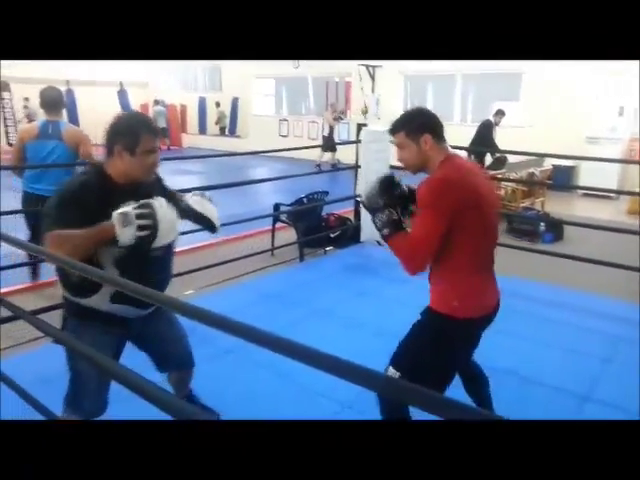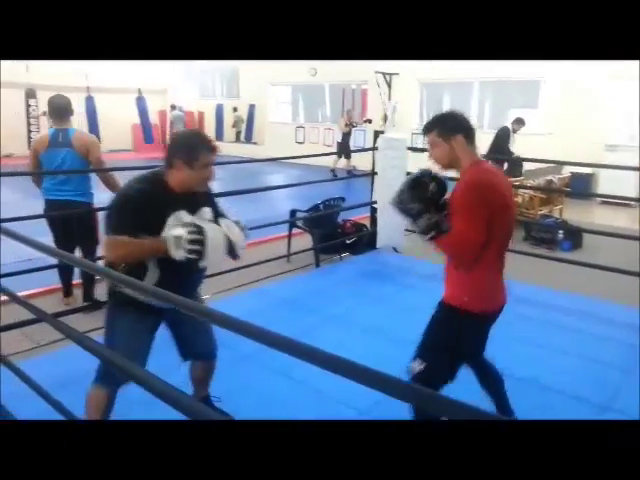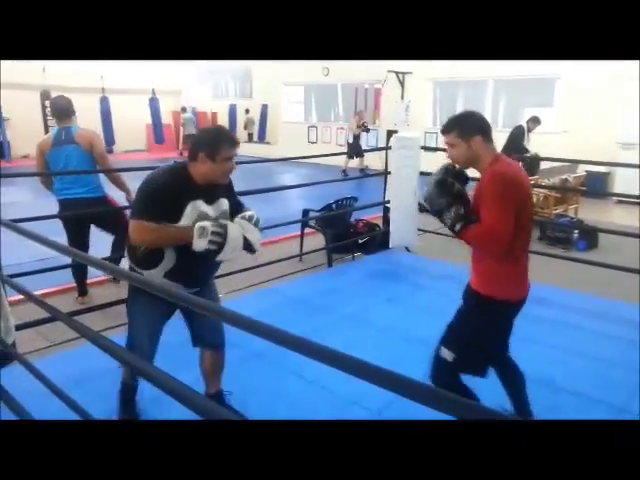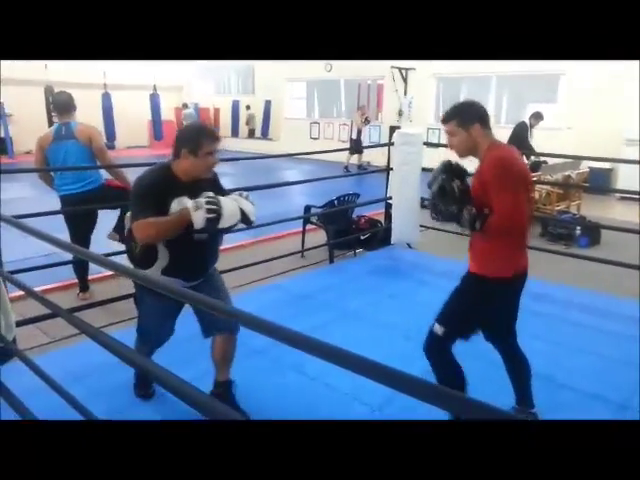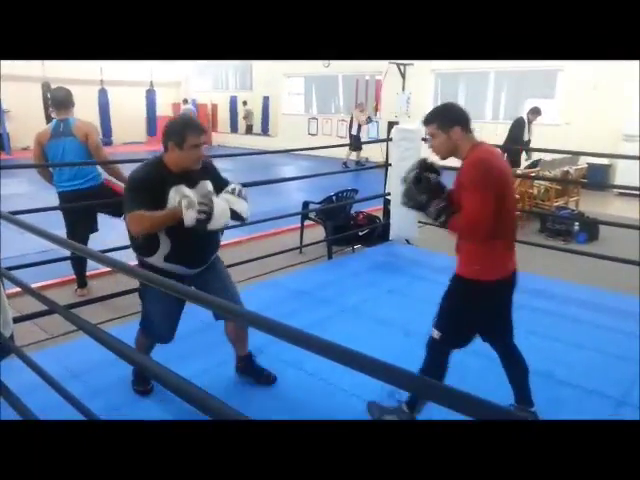
dt=0.2s
person 1, frame 1
left shoulder: (442, 183)
right shoulder: (467, 171)
left elbow: (416, 259)
left wrist: (384, 212)
right wrist: (414, 201)
left hip: (455, 306)
right hip: (483, 299)
right knee: (458, 359)
right ankle: (488, 416)
person 1, frame 2
left shoulder: (474, 185)
right shoulder: (489, 175)
left elbow: (464, 251)
left wrist: (423, 215)
right wrist: (439, 203)
left hip: (468, 301)
right hip: (487, 295)
left knee: (421, 385)
right knee: (472, 357)
right ankle: (507, 416)
person 1, frame 3
left shoulder: (499, 178)
right shoulder: (504, 171)
left elbow: (493, 241)
left wrist: (448, 211)
right wrist: (459, 199)
left hip: (494, 292)
right hip: (506, 288)
left knee: (444, 372)
right knee: (496, 354)
right ankle: (523, 415)
person 1, frame 4
left shoulder: (499, 164)
right shoulder: (500, 157)
left elbow: (512, 223)
left wrist: (463, 213)
left hip: (493, 274)
right hip: (507, 271)
left knee: (436, 344)
right knee: (505, 341)
right ankle: (525, 410)
person 1, frame 5
left shoulder: (479, 166)
right shoulder: (485, 157)
left elbow: (474, 225)
left wrist: (430, 203)
right wrist: (437, 192)
left hip: (479, 274)
right hip: (499, 271)
left knee: (439, 345)
right knee: (502, 341)
left ankle: (409, 412)
right ankle: (525, 409)
person 2, frame 1
left shoulder: (150, 181)
right shoulder: (79, 193)
left elbow: (171, 201)
right elbow: (55, 249)
left wrist: (190, 204)
right wrist: (114, 229)
left hip: (149, 306)
right hip: (96, 315)
left knee: (182, 360)
right knee: (86, 402)
left ankle: (184, 401)
person 2, frame 2
left shoulder: (199, 192)
right shoulder: (137, 195)
left elbow: (215, 222)
right elbow: (114, 249)
left wrist: (227, 229)
right wrist: (169, 244)
left hip: (182, 295)
right hip: (135, 300)
left knee: (205, 351)
right knee: (113, 374)
left ankle: (201, 405)
person 2, frame 3
left shoulder: (222, 183)
right shoulder: (162, 183)
left elbow: (236, 215)
right elbow: (138, 233)
left wrist: (247, 222)
right wrist: (193, 234)
left hip: (199, 282)
right hip: (153, 284)
left knee: (214, 341)
right knee: (139, 351)
left ankle: (214, 400)
right ankle: (128, 392)
person 2, frame 4
left shoulder: (208, 178)
right shoulder: (150, 183)
left elbow: (221, 210)
right elbow: (144, 231)
left wrist: (238, 204)
right wrist: (191, 214)
left hip: (202, 273)
right hip: (159, 279)
left knee: (226, 325)
right knee: (151, 337)
left ankle: (222, 391)
right ankle: (142, 373)
person 2, frame 5
left shoulder: (204, 167)
right shoulder: (144, 177)
left elbow: (224, 192)
right elbow: (136, 224)
left wrist: (234, 195)
right wrist: (182, 211)
left hip: (205, 262)
right hip: (163, 269)
left knee: (235, 309)
right knee: (154, 328)
left ankle: (244, 363)
right ankle: (140, 370)
person 3, frame 1
left shoulder: (26, 131)
right shoulder: (76, 134)
left elbow: (15, 165)
left hip: (31, 196)
left knee: (36, 236)
left ankle: (34, 273)
person 3, frame 2
left shoulder: (39, 142)
right shoulder: (87, 140)
left elbow: (35, 175)
right elbow: (103, 173)
left hip: (52, 205)
right hip: (80, 204)
left knee: (64, 250)
right knee: (89, 252)
left ankle: (67, 294)
right ankle: (89, 298)
person 3, frame 3
left shoulder: (44, 144)
right shoulder: (89, 136)
left elbow: (44, 178)
right elbow: (107, 169)
right wrist: (128, 192)
left hip: (67, 204)
right hip: (93, 199)
left knee: (77, 249)
right knee: (124, 228)
left ankle: (82, 293)
person 3, frame 4
left shoulder: (44, 139)
right shoulder: (88, 131)
left elbow: (42, 174)
right elbow: (107, 164)
right wrist: (129, 184)
left hip: (68, 199)
right hip: (94, 190)
left knee: (79, 244)
right knee: (132, 194)
left ankle: (83, 289)
right ankle: (118, 232)
person 3, frame 5
left shoulder: (42, 135)
right shoulder: (86, 127)
left elbow: (41, 169)
right elbow: (102, 161)
right wrist: (127, 181)
left hip: (67, 195)
right hip: (93, 188)
left knee: (77, 240)
left ankle: (81, 285)
